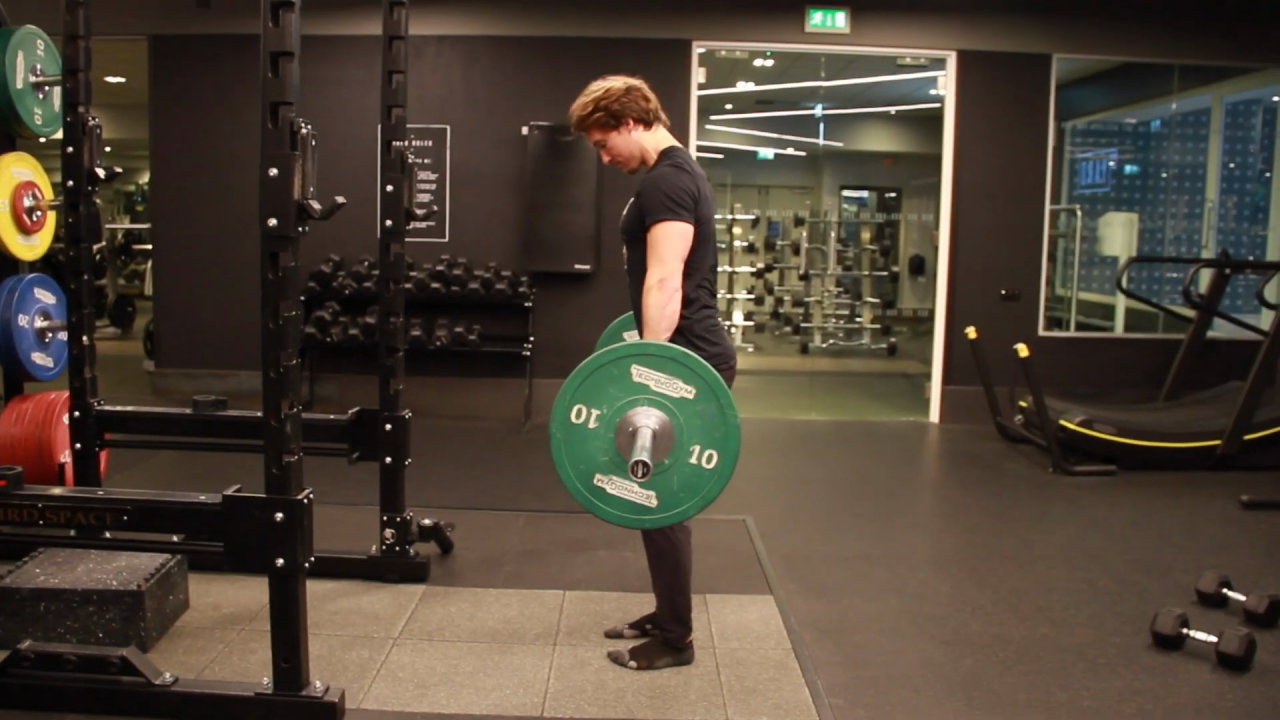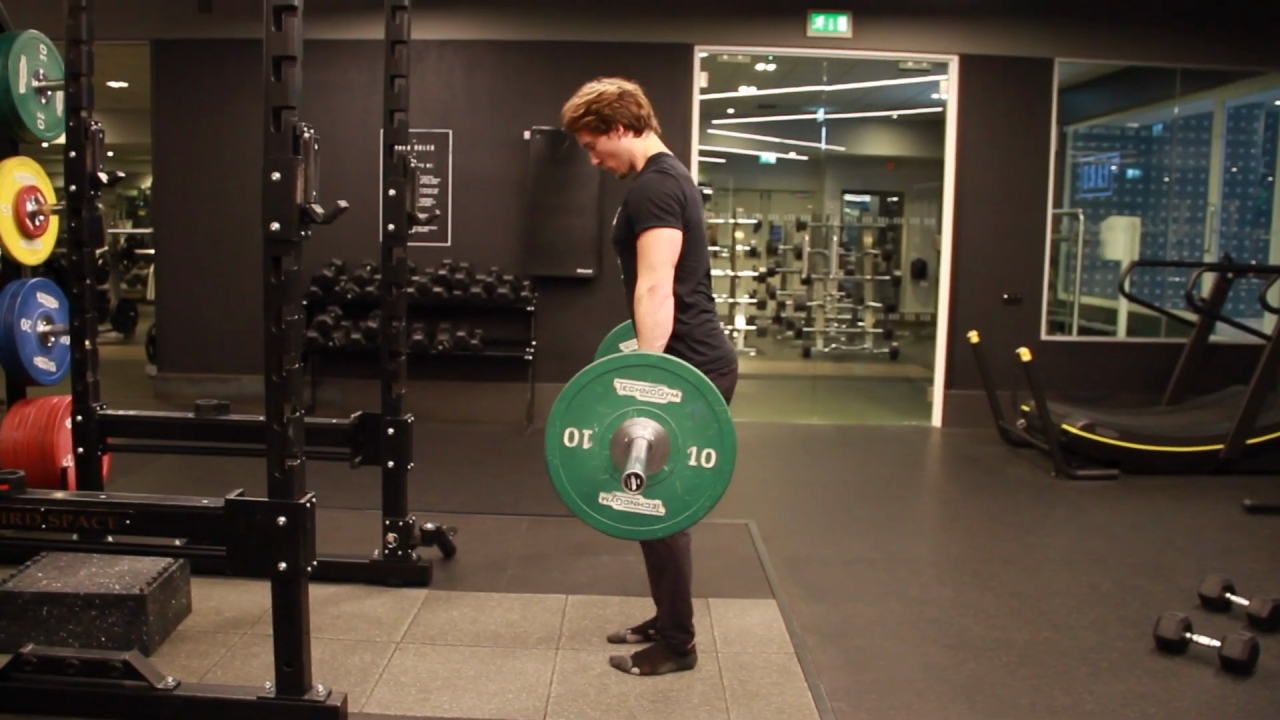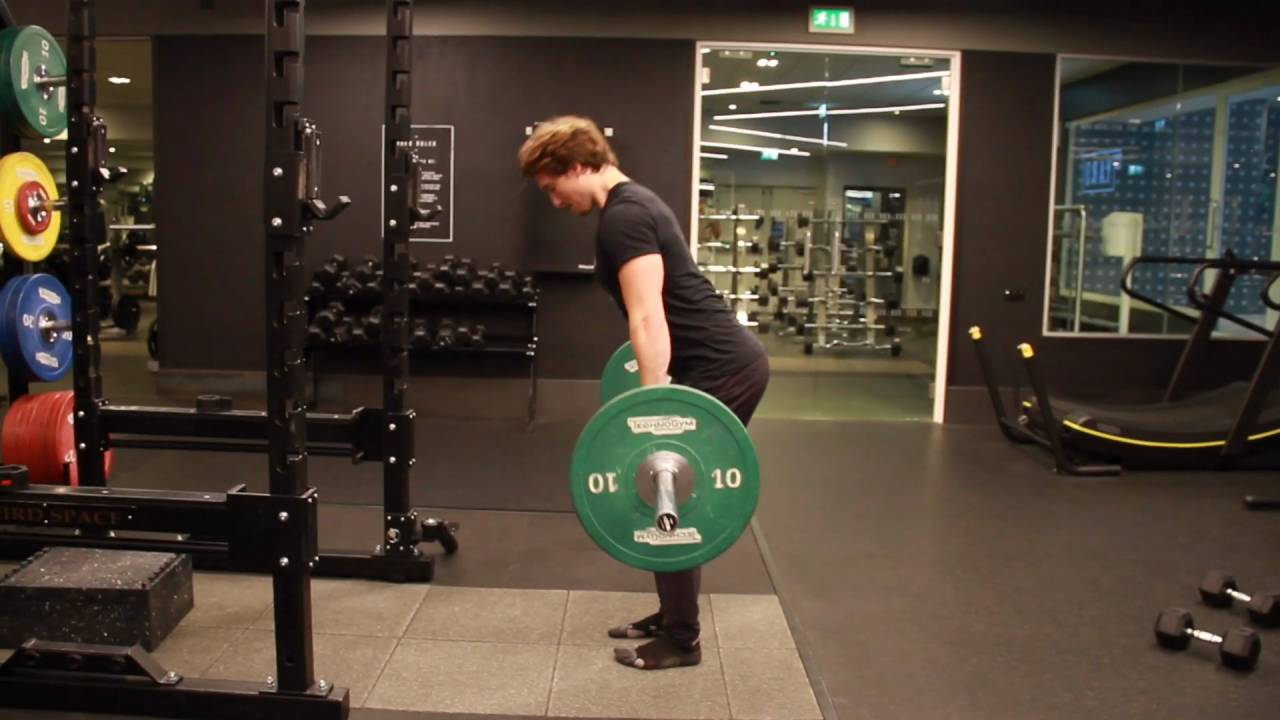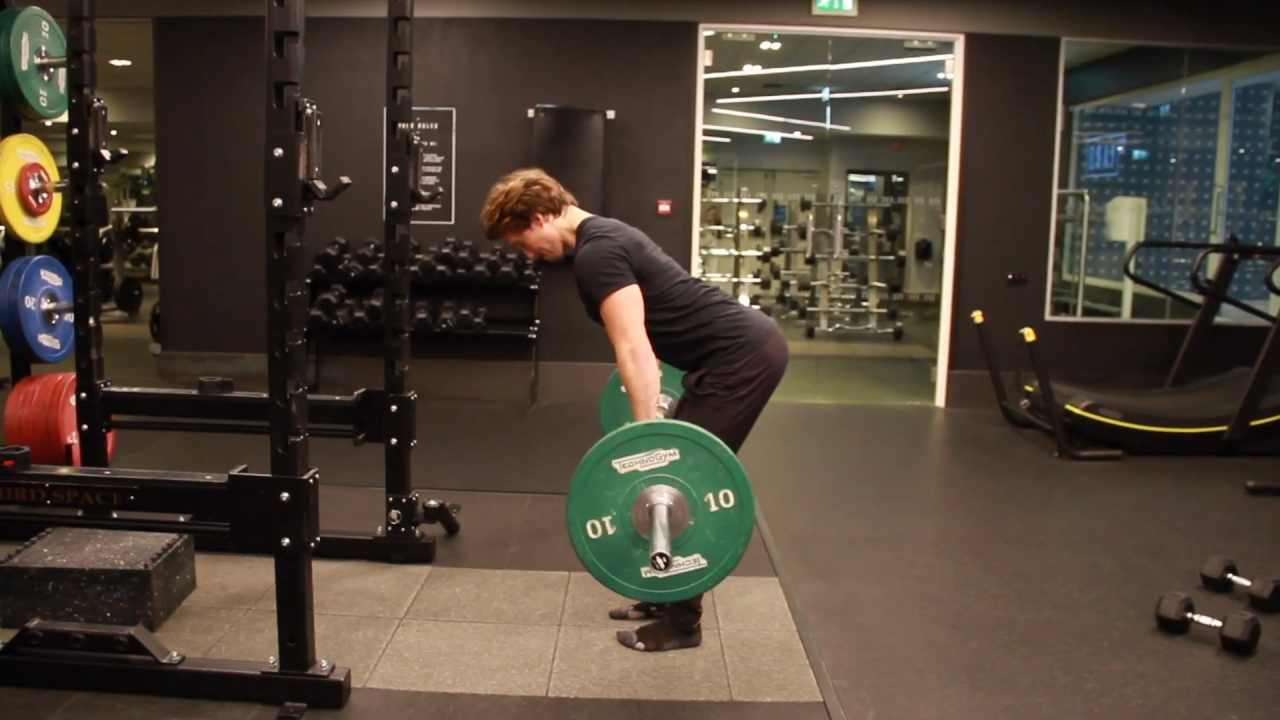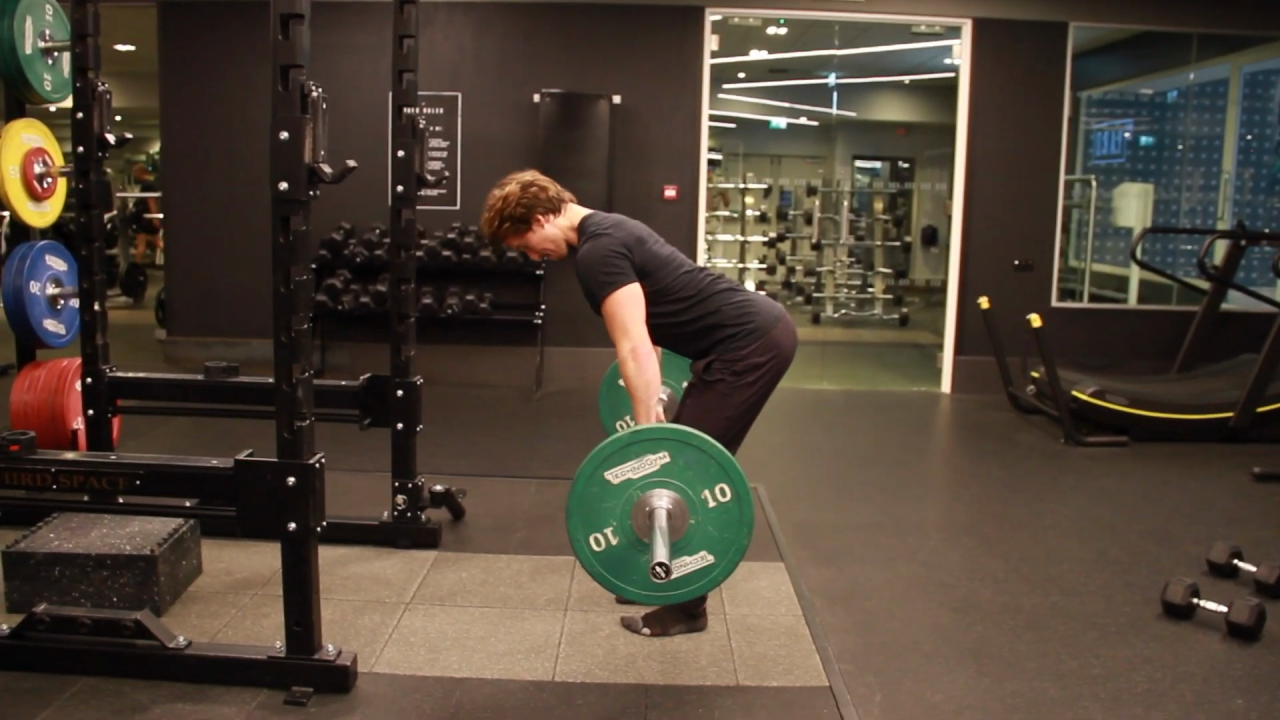
dt=0.7s
person 1, frame 1
left shoulder: (665, 180)
right shoulder: (677, 173)
left elbow: (665, 282)
right hip: (691, 357)
left ankle: (674, 638)
right ankle: (666, 615)
person 1, frame 2
left shoulder: (652, 186)
right shoulder: (668, 177)
left elbow: (657, 290)
left hip: (688, 369)
right hip: (695, 361)
left ankle: (676, 643)
right ankle: (669, 621)
person 1, frame 3
left shoulder: (621, 218)
right shoulder: (633, 205)
left elbow: (648, 318)
left hip: (723, 371)
right hip: (726, 362)
left ankle: (679, 639)
right ankle: (671, 616)
person 1, frame 4
left shoulder: (595, 255)
right shoulder: (604, 236)
left elbow: (633, 349)
right elbow: (642, 338)
right wrist: (652, 420)
left hip: (742, 356)
right hip: (750, 344)
left ankle: (681, 621)
right ankle: (669, 595)
person 1, frame 5
left shoulder: (597, 252)
right shoulder: (608, 230)
left elbow: (634, 347)
right elbow: (645, 331)
left wrist: (647, 432)
right wrist: (655, 403)
left hip: (750, 344)
right hip: (759, 330)
left ankle: (686, 607)
